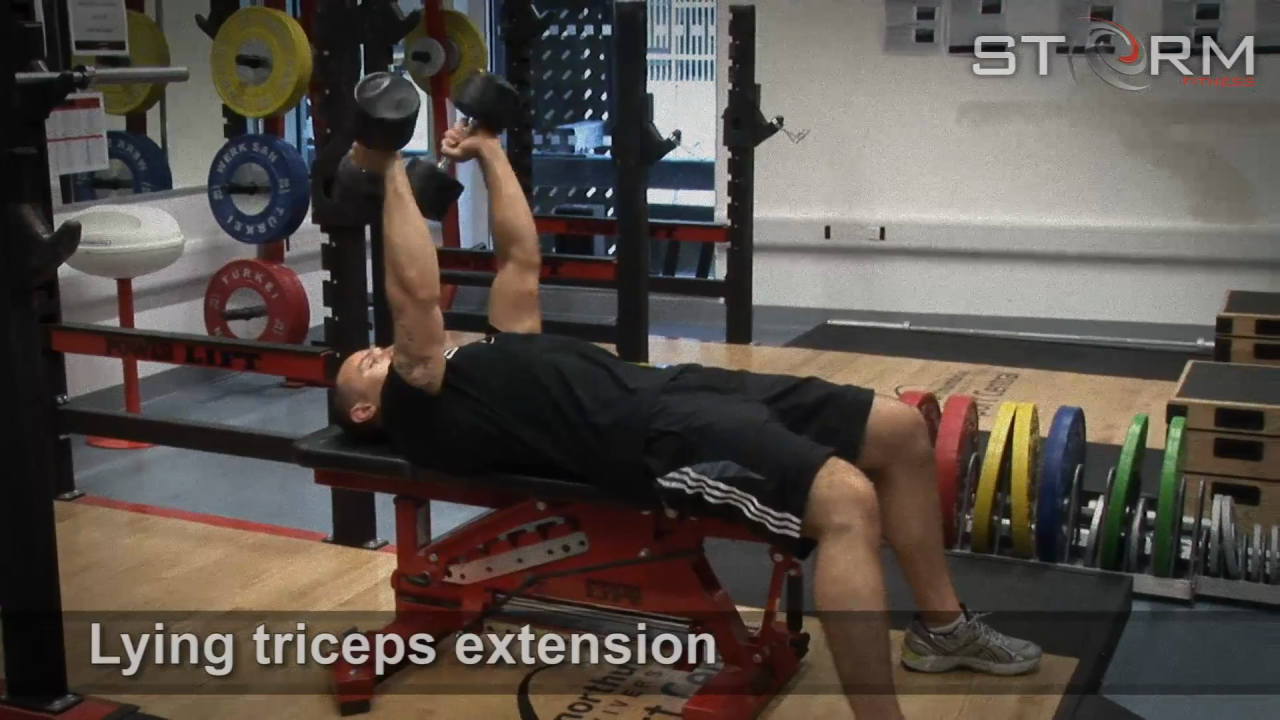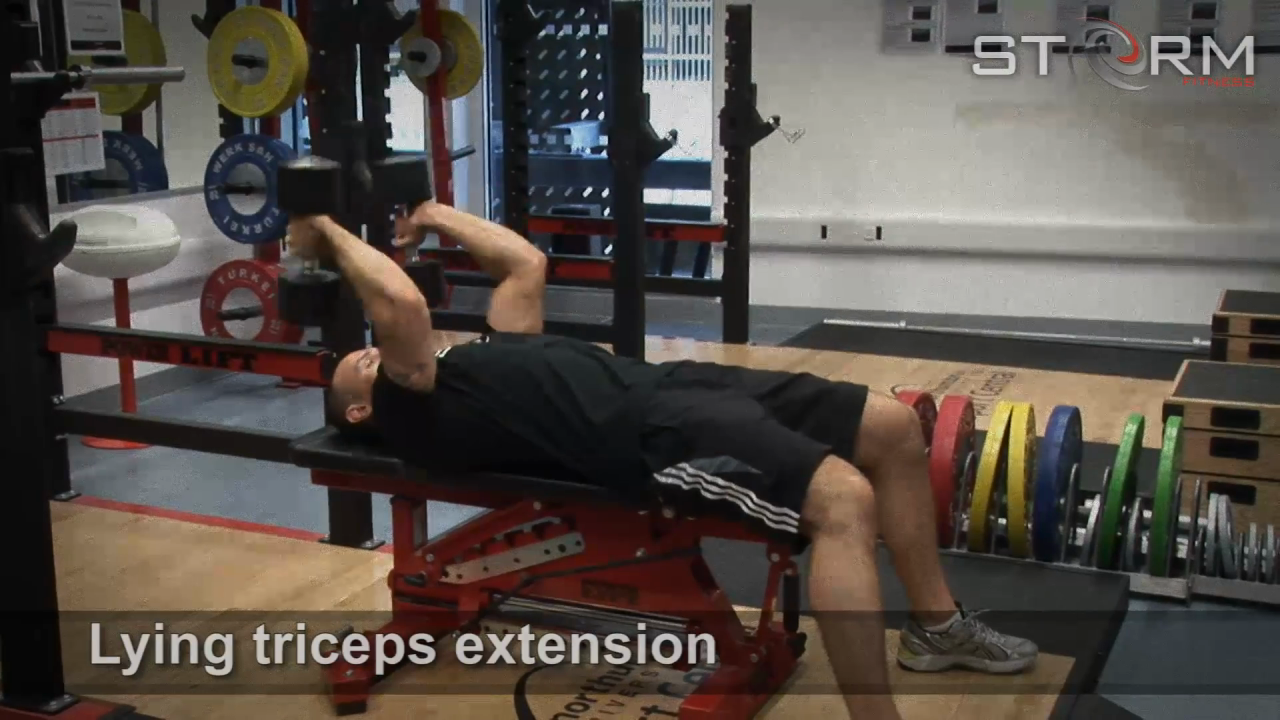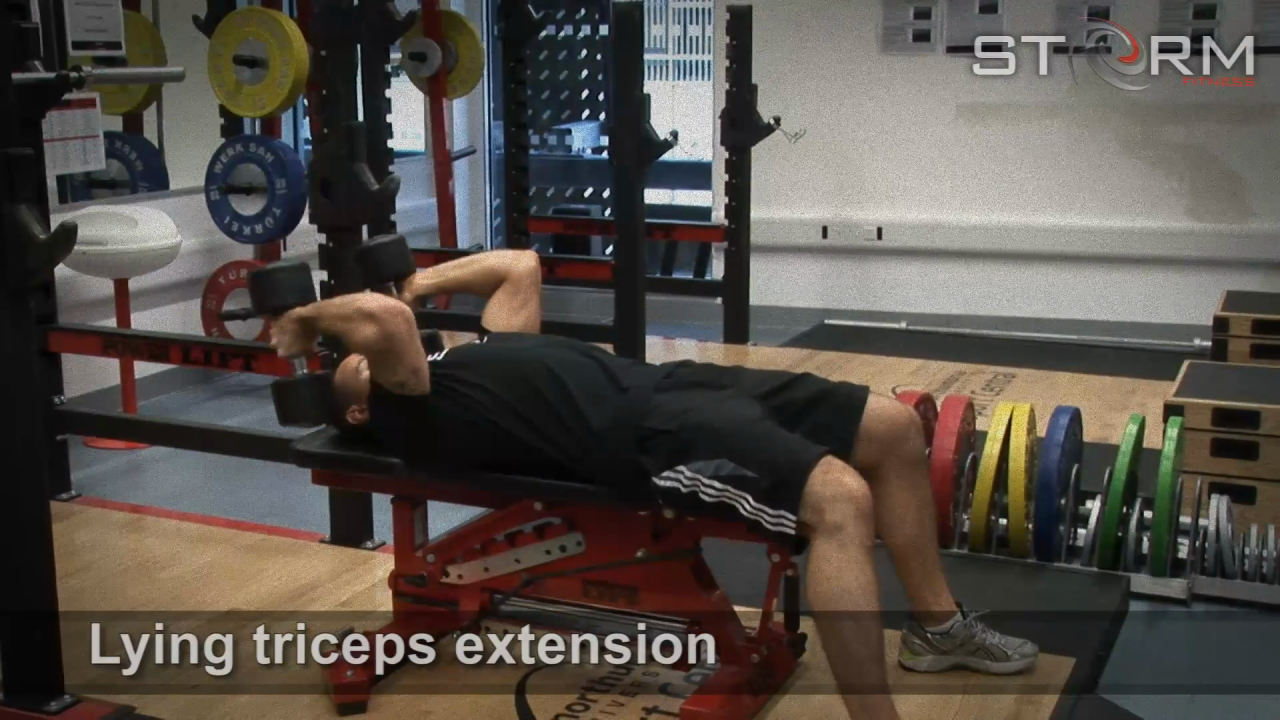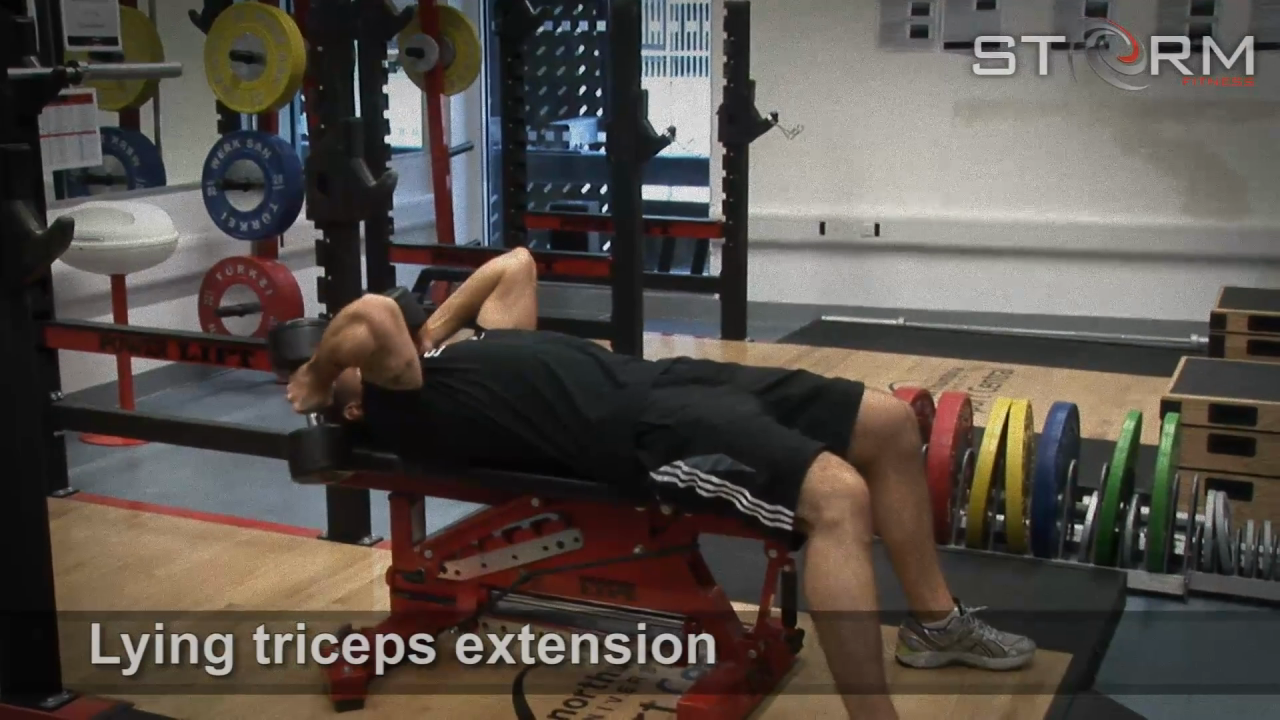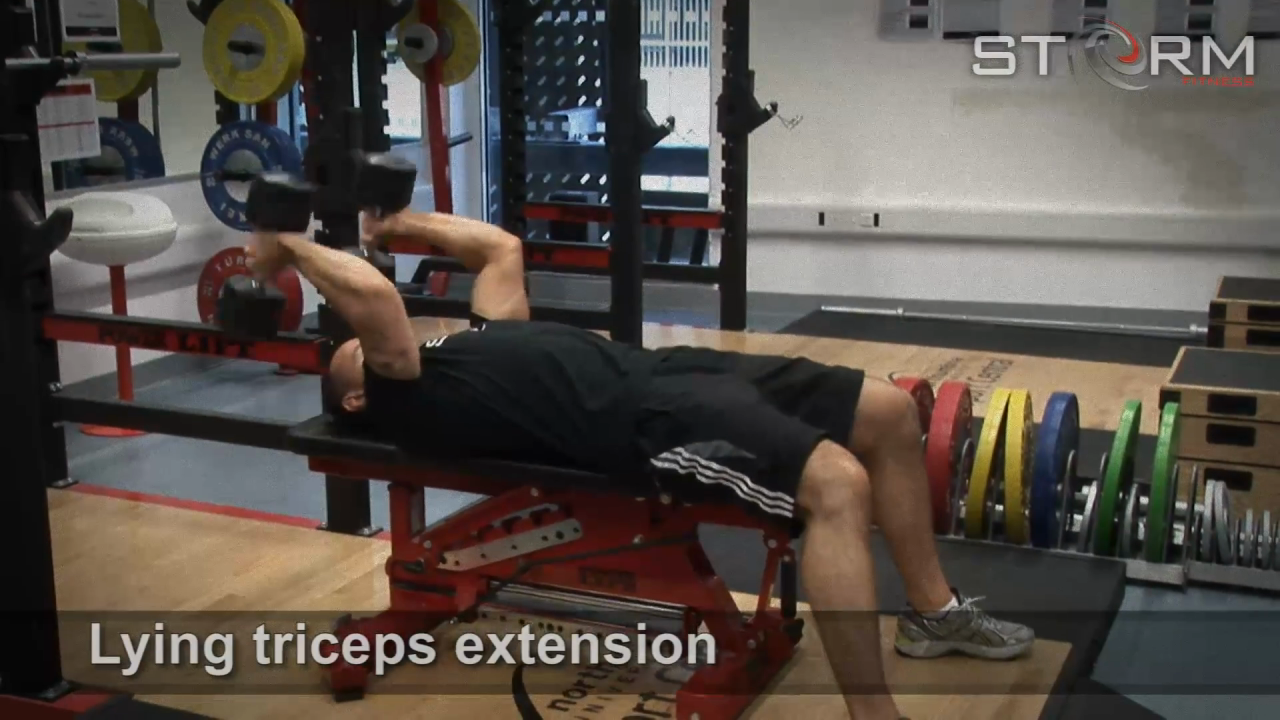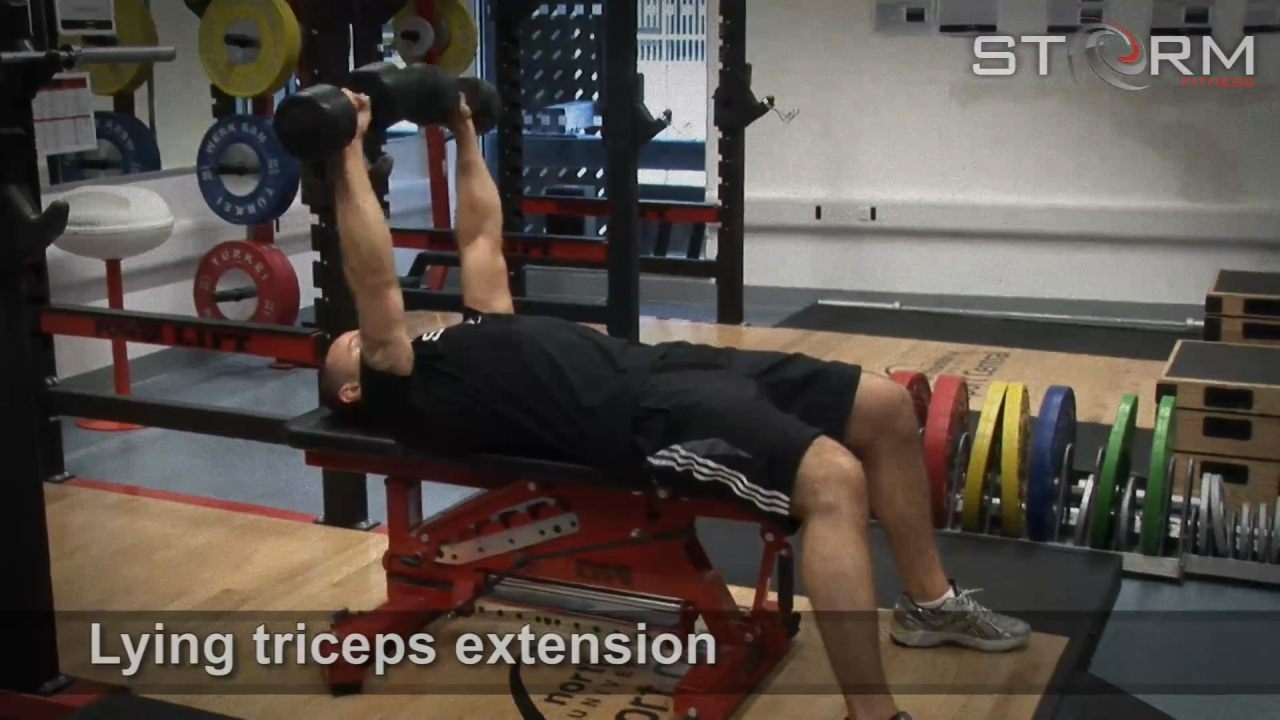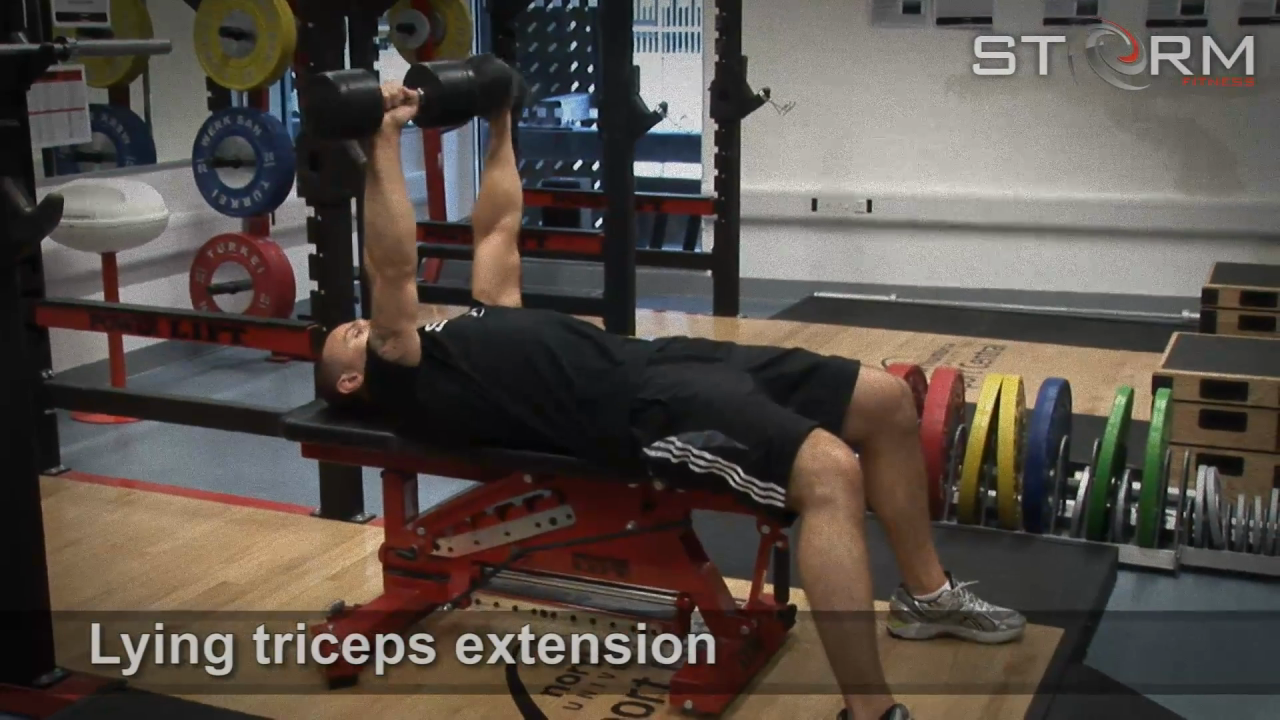
dt=0.7s
person 1, frame 1
left shoulder: (483, 356)
right shoulder: (424, 417)
left elbow: (522, 260)
right elbow: (417, 294)
left wrist: (489, 151)
right wrist: (391, 172)
left hip: (677, 384)
right hip: (653, 434)
left knee: (901, 430)
right knee: (846, 500)
left ankle: (942, 624)
person 1, frame 2
left shoulder: (470, 363)
right shoulder: (415, 414)
left elbow: (527, 266)
right elbow: (403, 305)
left wrist: (435, 215)
right wrist: (330, 234)
left hip: (666, 383)
right hip: (647, 434)
left knee: (895, 429)
right knee: (844, 501)
left ankle: (937, 624)
person 1, frame 3
left shoulder: (464, 360)
right shoulder: (410, 414)
left elbow: (523, 266)
right elbow: (385, 320)
left wrist: (421, 280)
right wrist: (305, 319)
left hip: (667, 383)
right hip: (645, 435)
left knee: (895, 428)
right knee: (842, 501)
left ankle: (938, 626)
person 1, frame 4
left shoulder: (457, 356)
right shoulder: (405, 408)
left elbow: (517, 265)
right elbow: (375, 315)
left wrist: (435, 330)
right wrist: (315, 373)
left hip: (660, 381)
right hip: (641, 430)
left knee: (890, 424)
right knee: (837, 497)
left ankle: (936, 621)
person 1, frame 5
left shoulder: (466, 345)
right shoulder: (405, 395)
left elbow: (503, 252)
right elbow: (376, 295)
left wrist: (399, 223)
right wrist: (290, 248)
left hip: (664, 372)
right hip: (642, 419)
left knee: (890, 412)
right knee: (838, 484)
left ankle: (934, 612)
person 1, frame 6
left shoulder: (468, 336)
right shoulder: (408, 392)
left elbow: (482, 240)
right elbow: (374, 281)
left wrist: (463, 132)
right wrist: (348, 154)
left hip: (663, 364)
right hip: (642, 416)
left knee: (888, 408)
right knee: (833, 479)
left ankle: (930, 601)
person 1, frame 7
left shoulder: (470, 327)
right shoulder: (409, 380)
left elbow: (499, 229)
right elbow: (393, 272)
left wrist: (499, 123)
right wrist: (382, 143)
left hip: (659, 359)
right hip: (636, 409)
left knee: (886, 402)
right knee: (830, 472)
left ankle: (928, 595)
